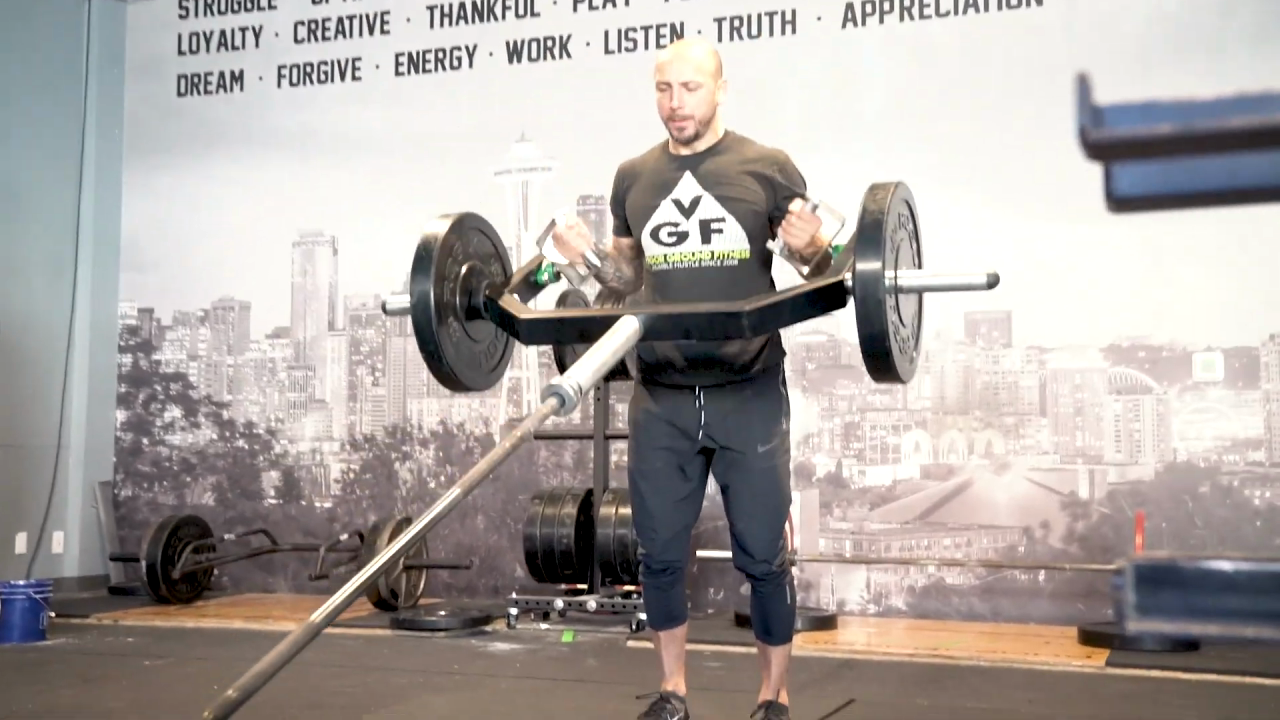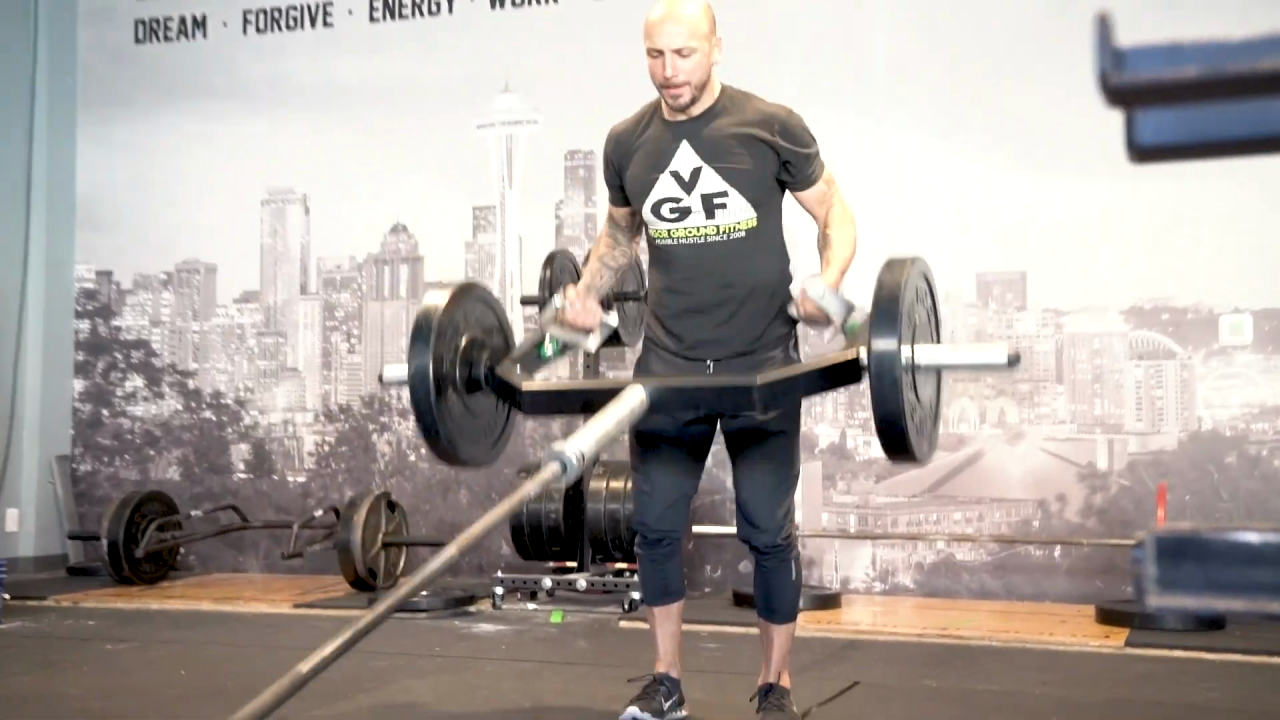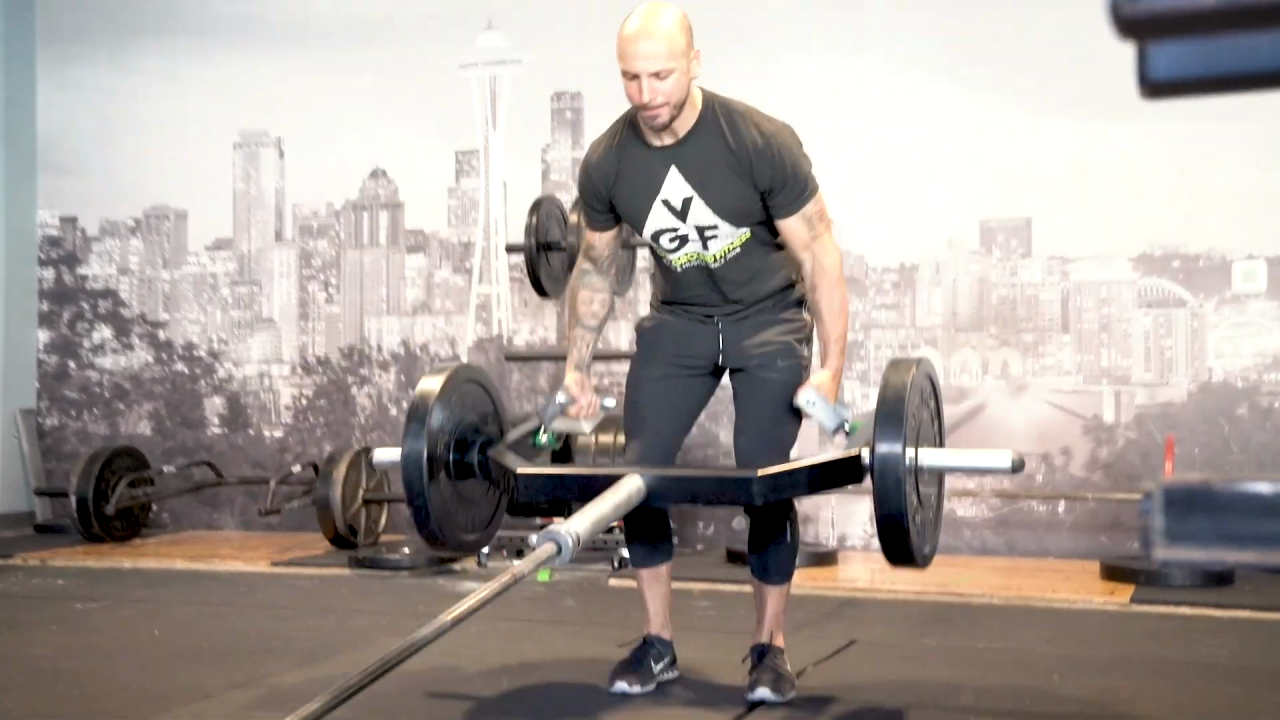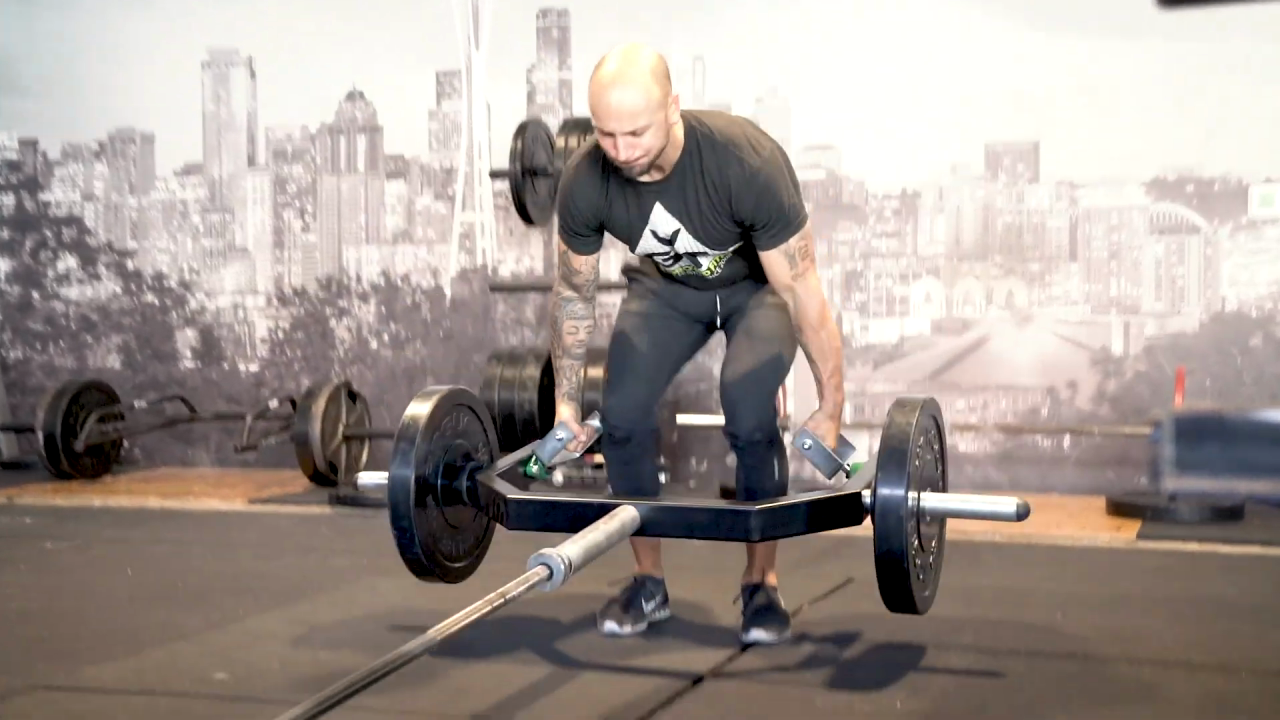
dt=0.2s
person 1, frame 1
left shoulder: (766, 167)
right shoulder: (634, 176)
left wrist: (809, 245)
right wrist: (587, 254)
left hip: (748, 396)
right hip: (660, 398)
left knee: (761, 555)
right knee: (660, 555)
person 1, frame 2
left shoulder: (771, 126)
right shoulder: (626, 141)
left elbow: (836, 216)
left wrist: (828, 283)
right wrist: (586, 291)
left hip: (760, 360)
right hip: (668, 362)
left knee: (765, 527)
right knee: (656, 522)
person 1, frame 3
left shoulder: (760, 140)
right shoulder: (606, 160)
left elbow: (818, 252)
right elbow: (595, 264)
left wrist: (829, 372)
right wrist: (576, 367)
left hip: (766, 319)
right hip: (676, 321)
right knee: (642, 473)
left ankle: (770, 646)
right ankle: (657, 640)
person 1, frame 4
left shoulder: (747, 163)
right shoulder: (583, 182)
left elbow: (804, 293)
right elbow: (574, 291)
right wrist: (565, 400)
left hip: (757, 283)
right hip: (667, 283)
left knee: (748, 412)
right knee: (623, 415)
